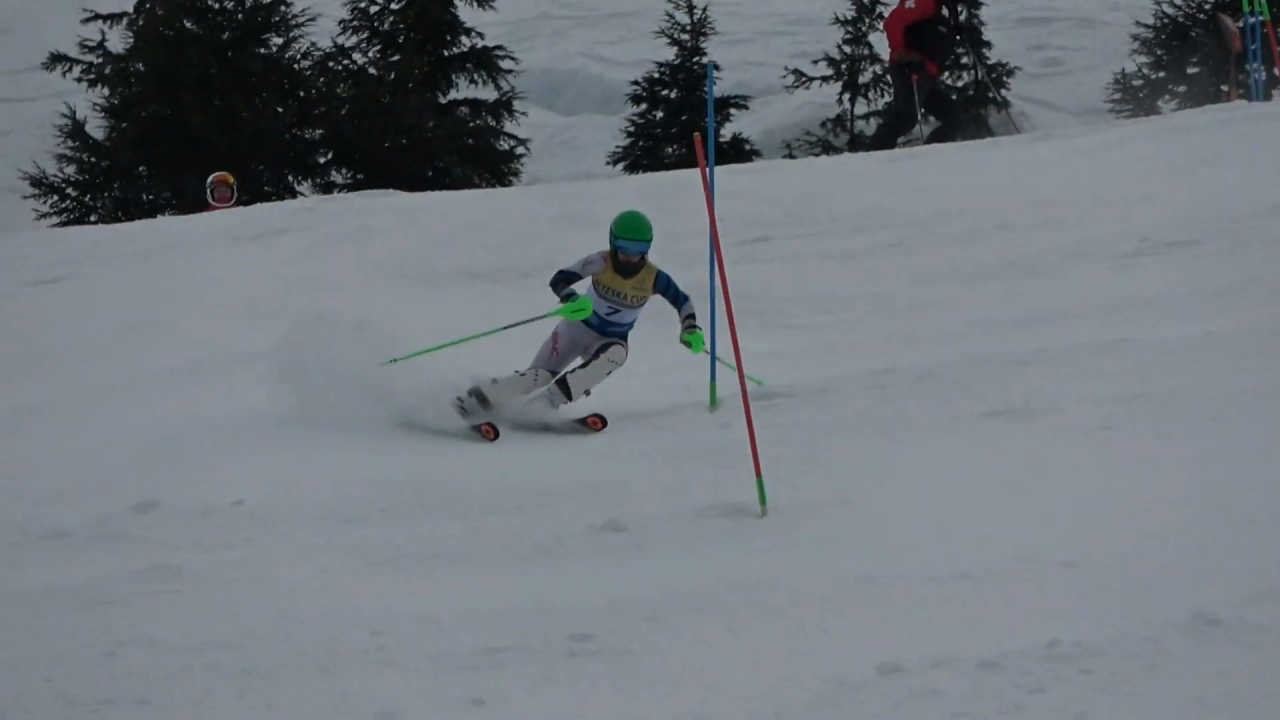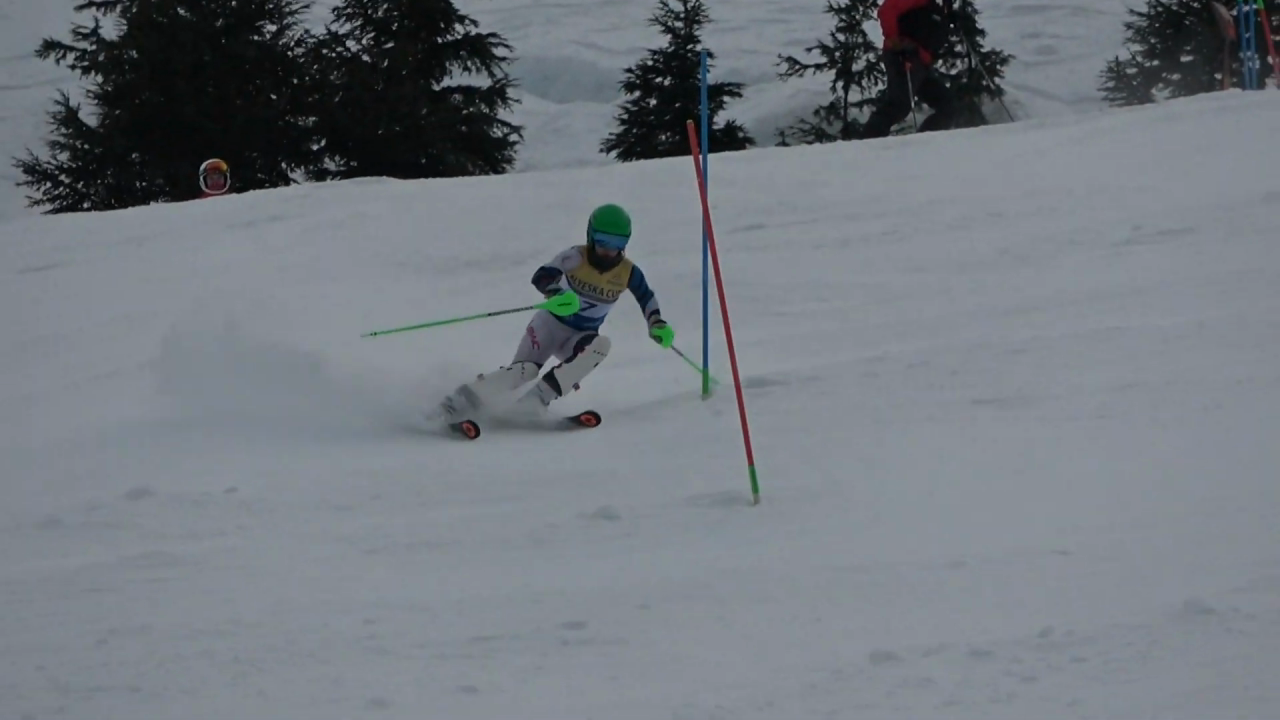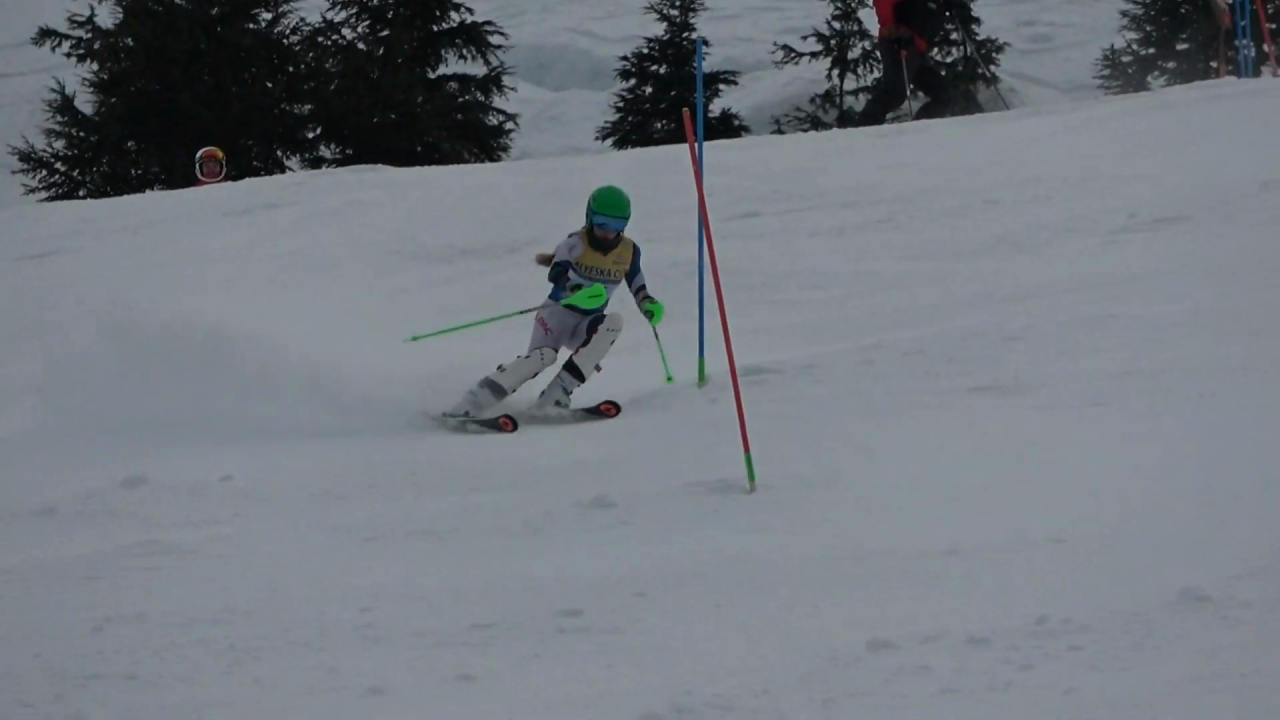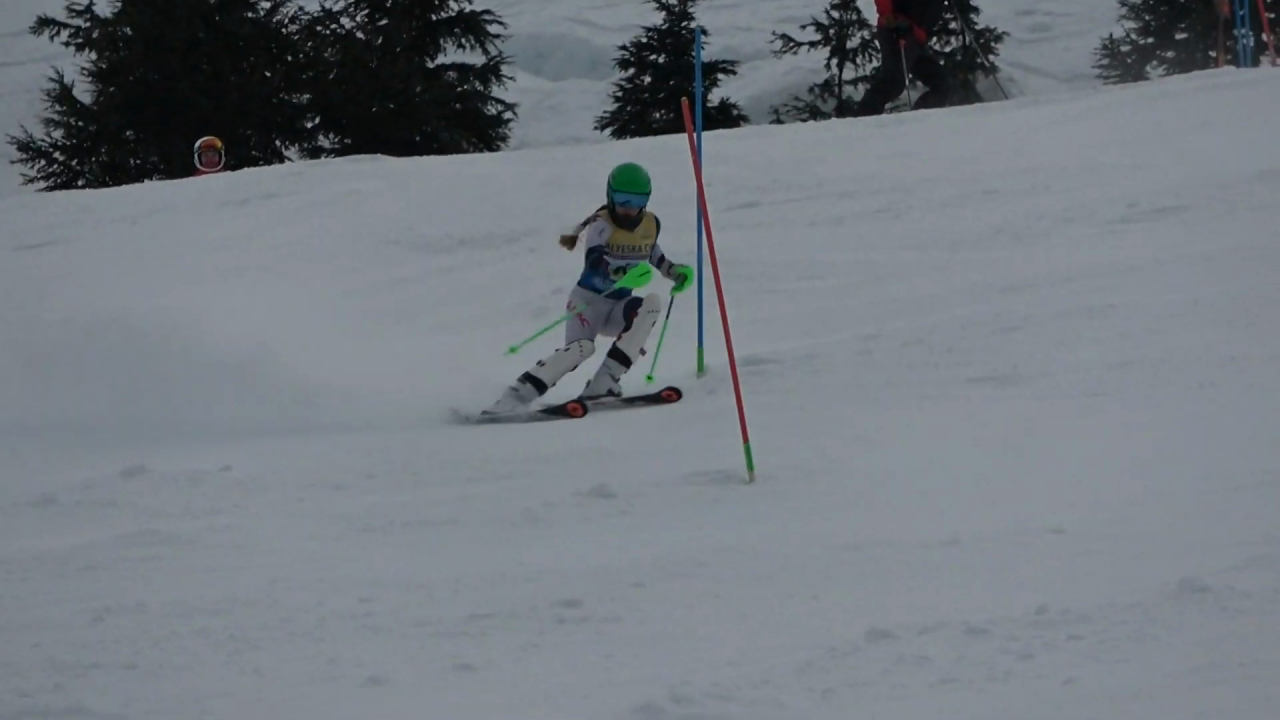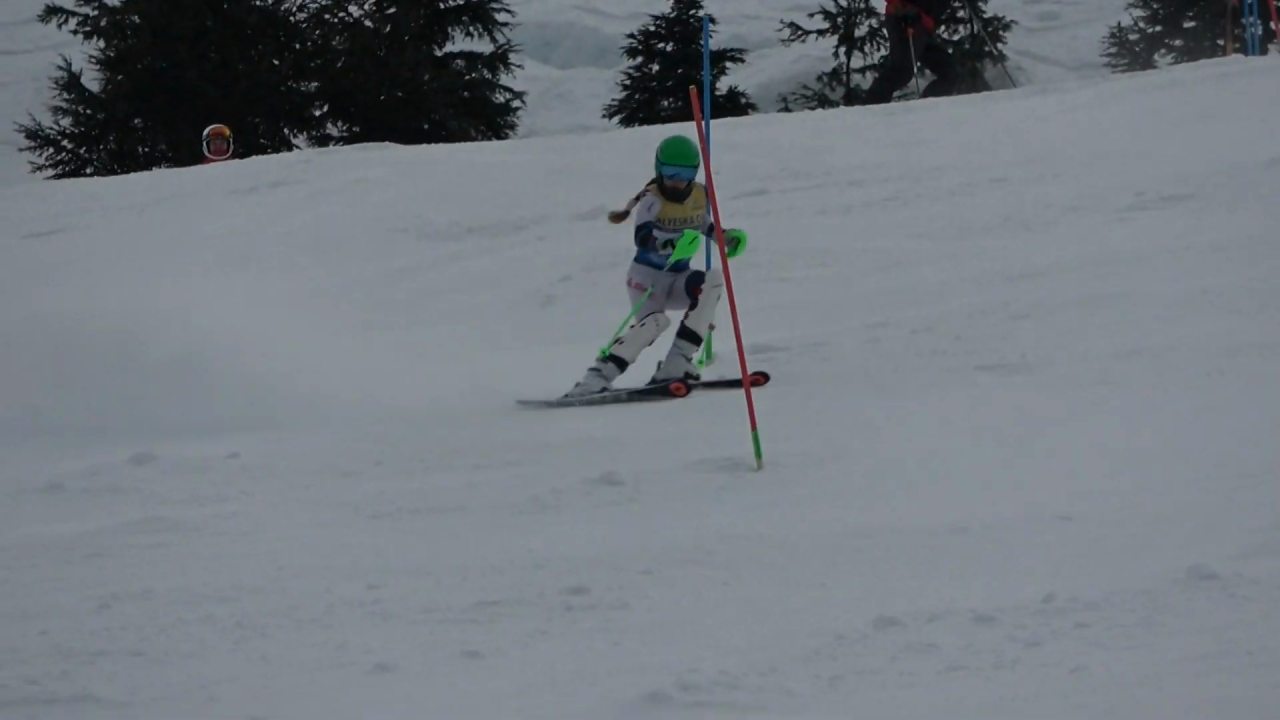
dt=0.1s
person 1, frame 1
left shoulder: (654, 277)
right shoulder: (600, 261)
left elbow: (683, 301)
right elbow: (558, 280)
left wrist: (691, 327)
right wrist: (570, 299)
left hip: (611, 342)
right hip: (577, 328)
left knee: (616, 353)
right knee: (537, 376)
left ankle: (545, 403)
right ankle: (468, 404)
person 1, frame 2
left shoulder: (628, 271)
right shoulder: (575, 256)
left elbow: (647, 299)
right elbow: (539, 278)
left wrist: (657, 323)
right wrist: (556, 294)
left hip: (581, 337)
right hip: (550, 325)
left knee: (599, 346)
right knee: (523, 370)
left ankle: (534, 400)
right ankle: (455, 406)
person 1, frame 3
left shoulder: (630, 250)
right shoulder: (576, 242)
left elbow: (634, 278)
right elbow: (555, 274)
left wrist: (647, 302)
right wrist: (579, 290)
left hip: (589, 323)
right hip: (557, 313)
left knee: (614, 321)
right knee: (542, 356)
left ankle: (559, 391)
right ankle: (470, 405)
person 1, frame 4
left shoulder: (651, 223)
right shoulder: (601, 223)
right elbow: (592, 261)
left wrist: (672, 270)
right wrist: (620, 271)
left hip: (617, 307)
right hip: (586, 301)
left knee: (652, 303)
right knee: (577, 349)
left ankle: (605, 382)
right ankle: (512, 399)
person 1, frame 5
left shoulder: (701, 193)
right shoulder: (651, 198)
right elbow: (642, 238)
left wrist: (728, 237)
right wrist: (668, 244)
left hip: (679, 279)
right hip: (647, 277)
left knee: (714, 279)
right knee: (654, 322)
left ankle: (676, 364)
right ankle: (597, 378)
